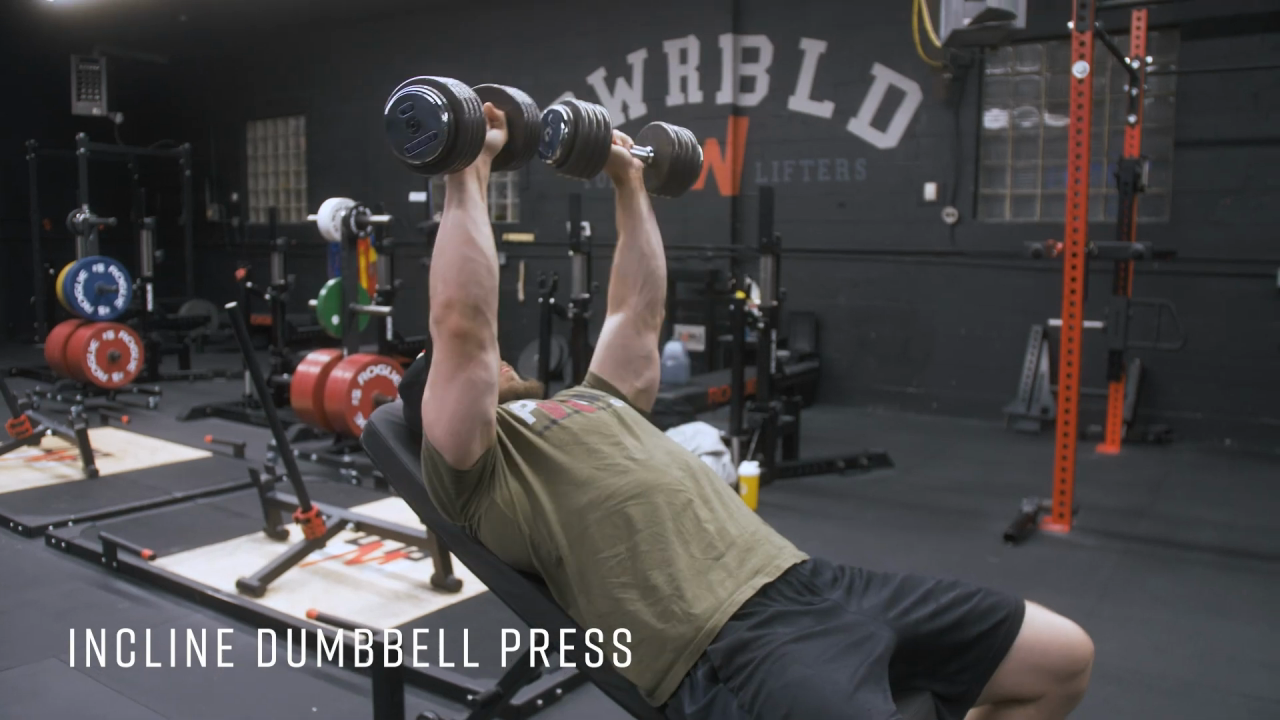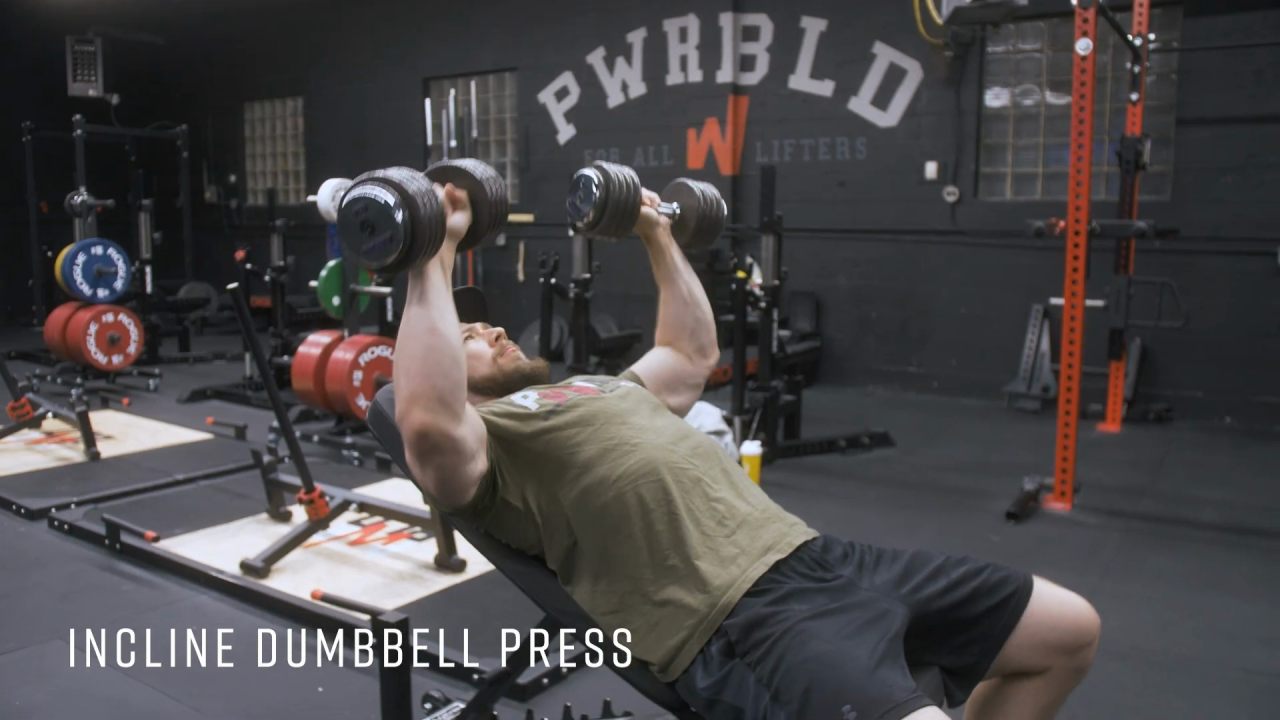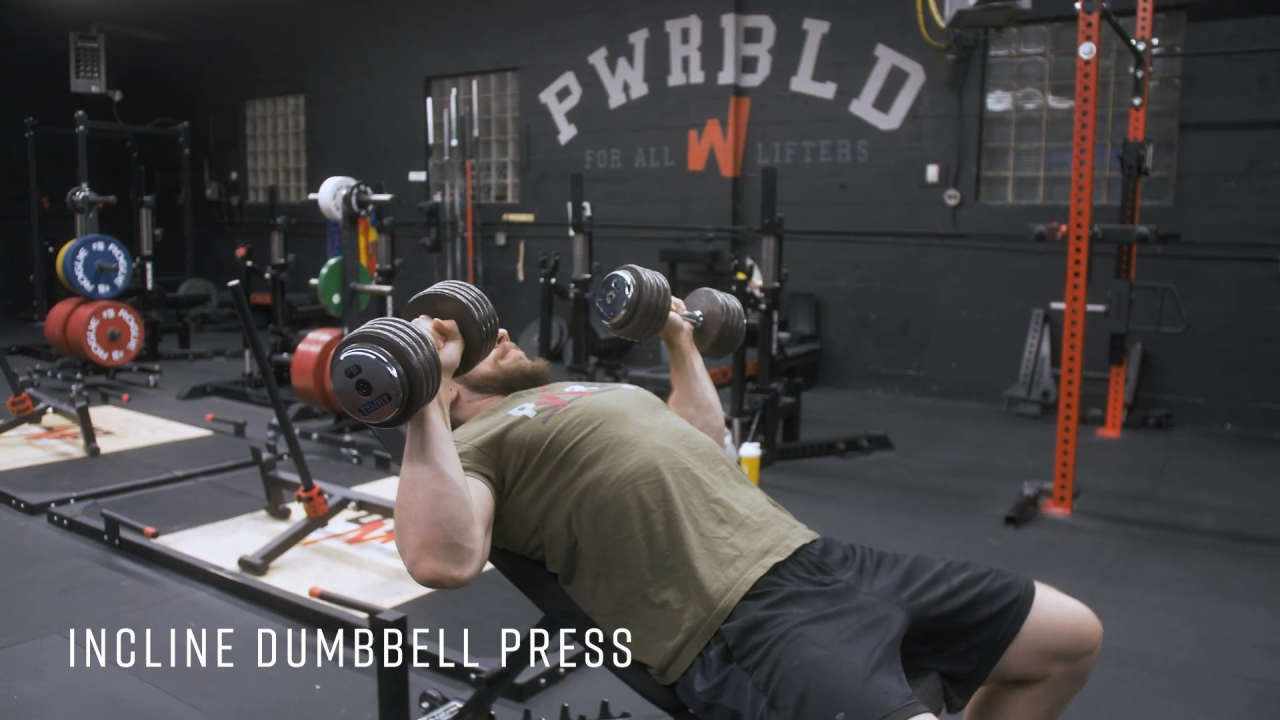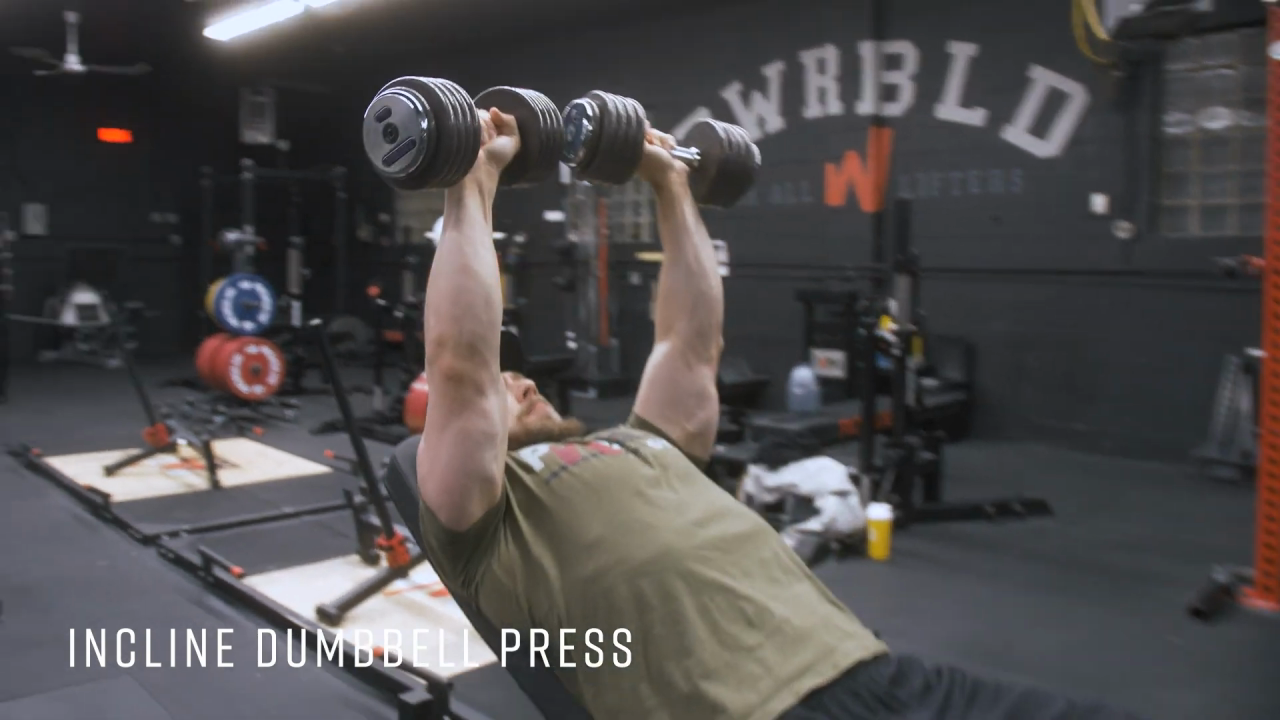
dt=1s
person 1, frame 1
left shoulder: (593, 405)
right shoulder: (477, 466)
left elbow: (638, 312)
right elbow: (460, 327)
left wrist: (629, 184)
right wrist: (469, 173)
left hip: (801, 581)
right hip: (725, 647)
left knee: (1063, 658)
person 1, frame 2
left shoulder: (596, 388)
right shoulder: (481, 438)
left elbow: (696, 354)
right elbow: (428, 425)
left wrist: (657, 237)
right wrist: (433, 257)
left hip: (812, 556)
right hip: (740, 623)
left knee: (1069, 633)
person 1, frame 3
left shoulder: (586, 395)
right shoulder: (472, 448)
right elbow: (442, 560)
left wrist: (680, 341)
right wrist: (428, 391)
left hip: (814, 561)
right hip: (739, 623)
left knee: (1071, 638)
person 1, frame 4
left shoulder: (638, 446)
right shoulder: (488, 507)
left elbow: (689, 337)
right elbow: (461, 367)
left wrist: (670, 189)
right wrist: (474, 182)
